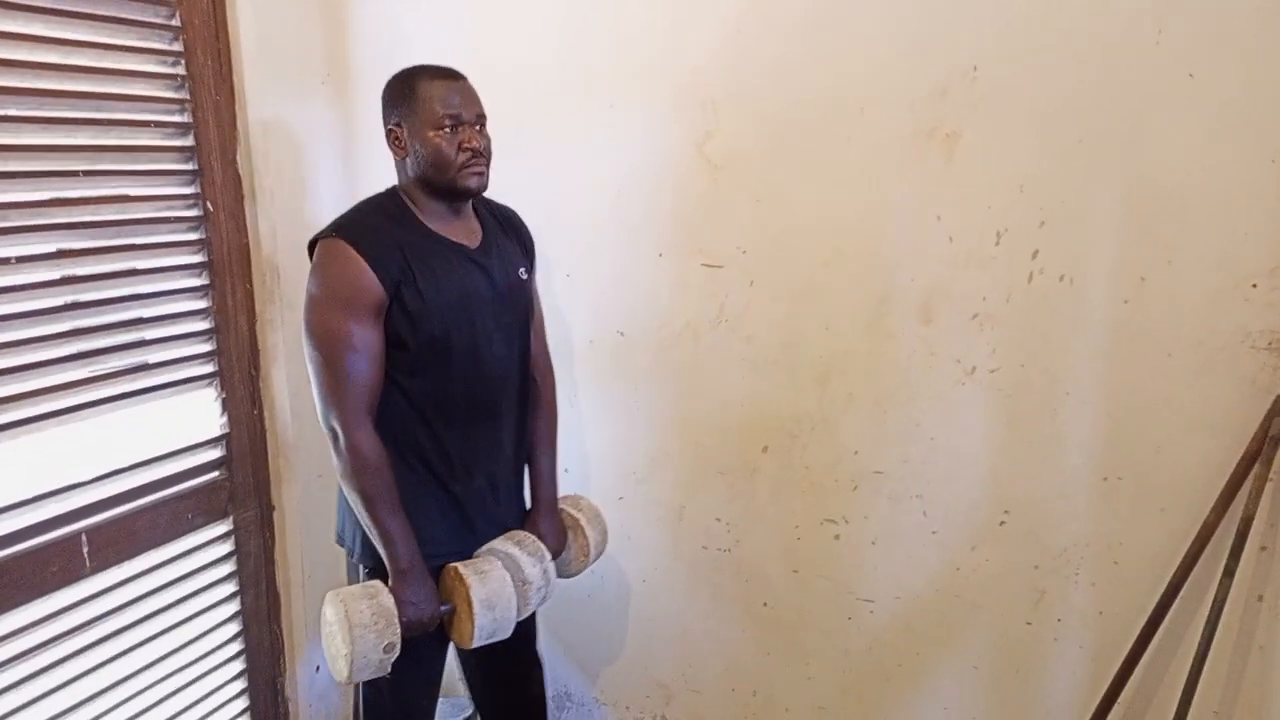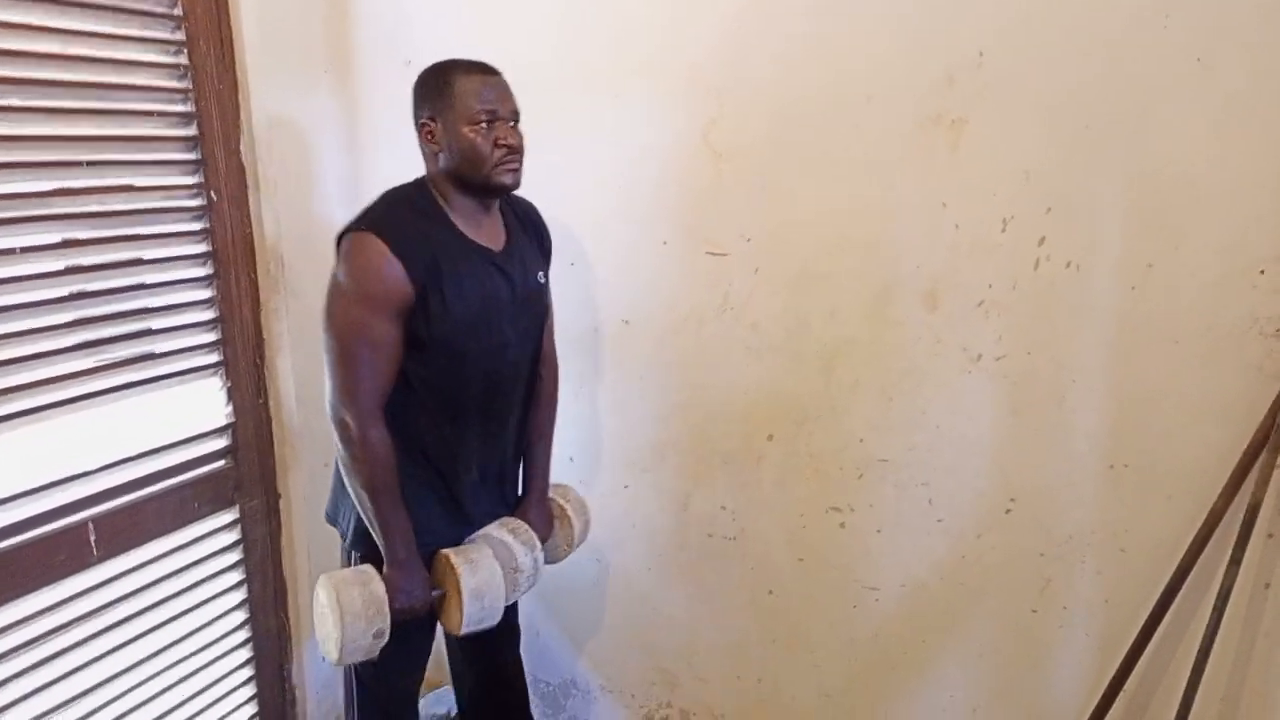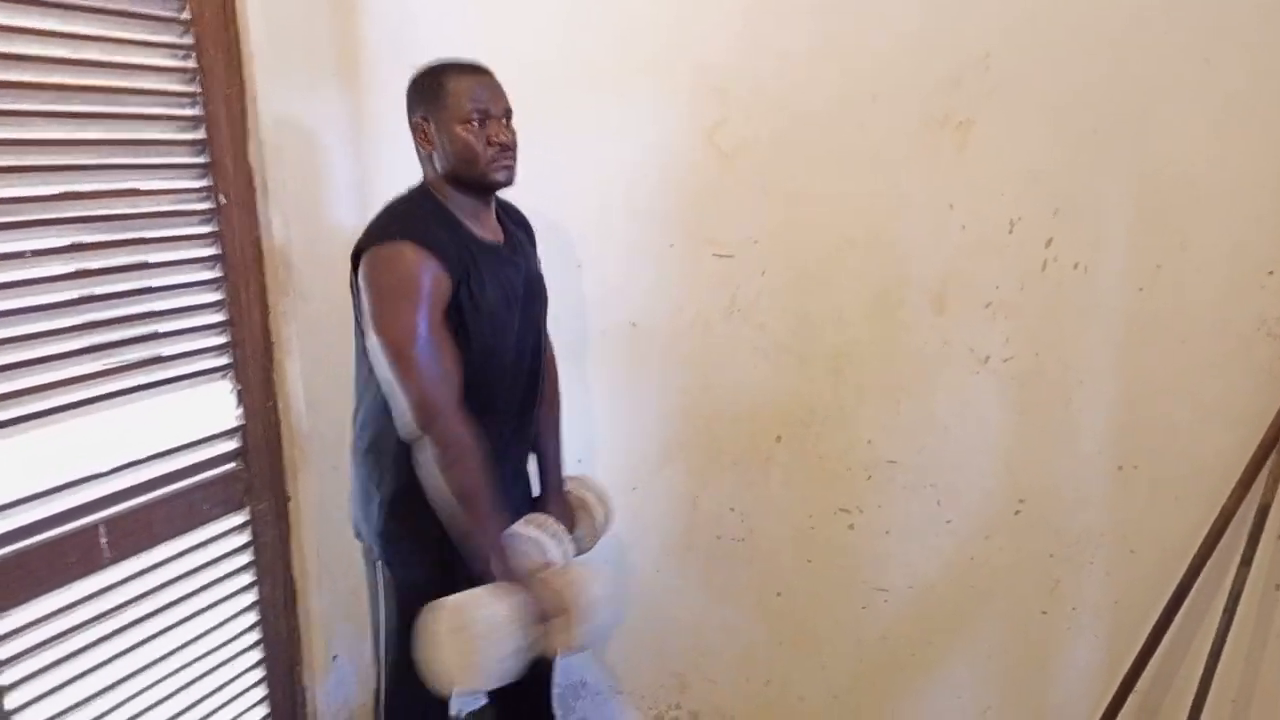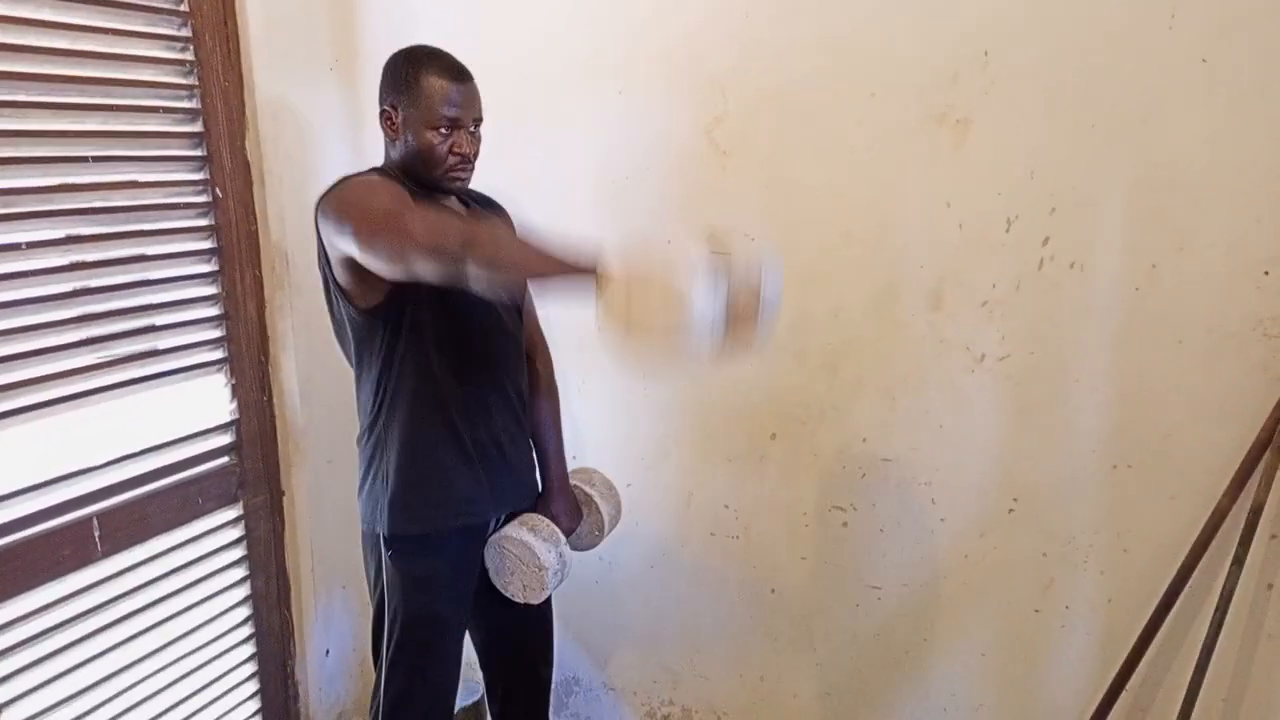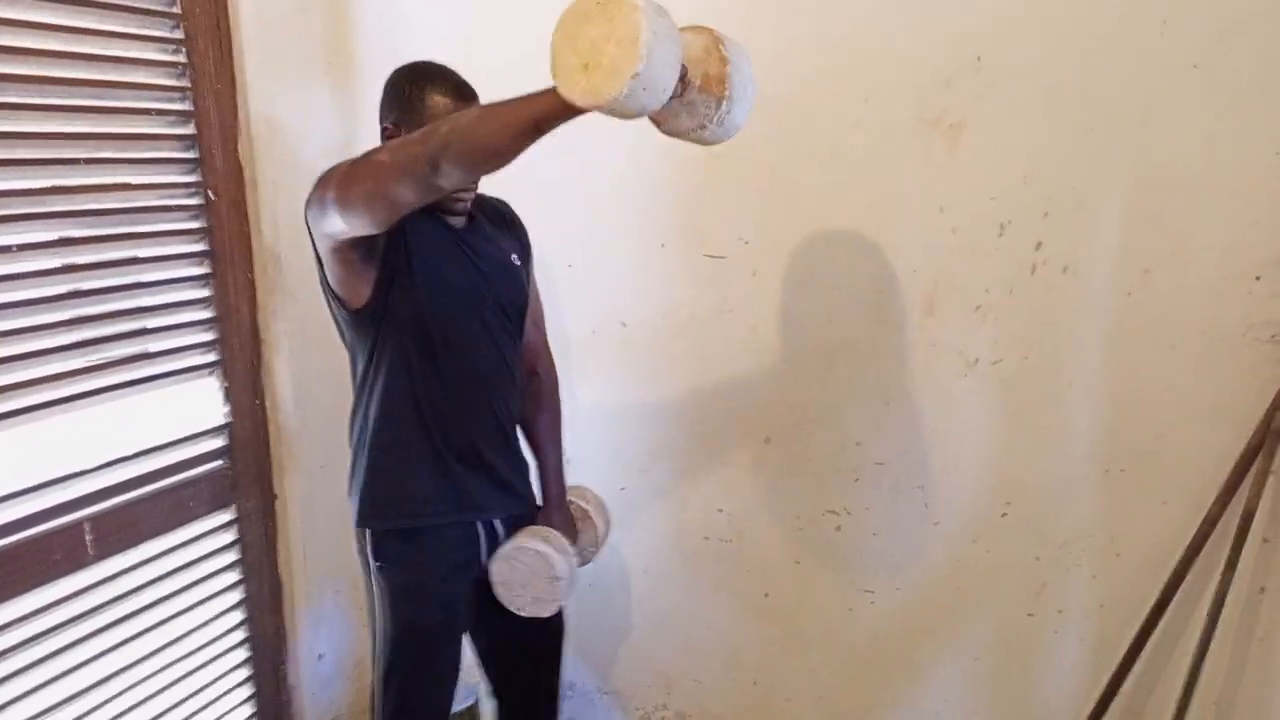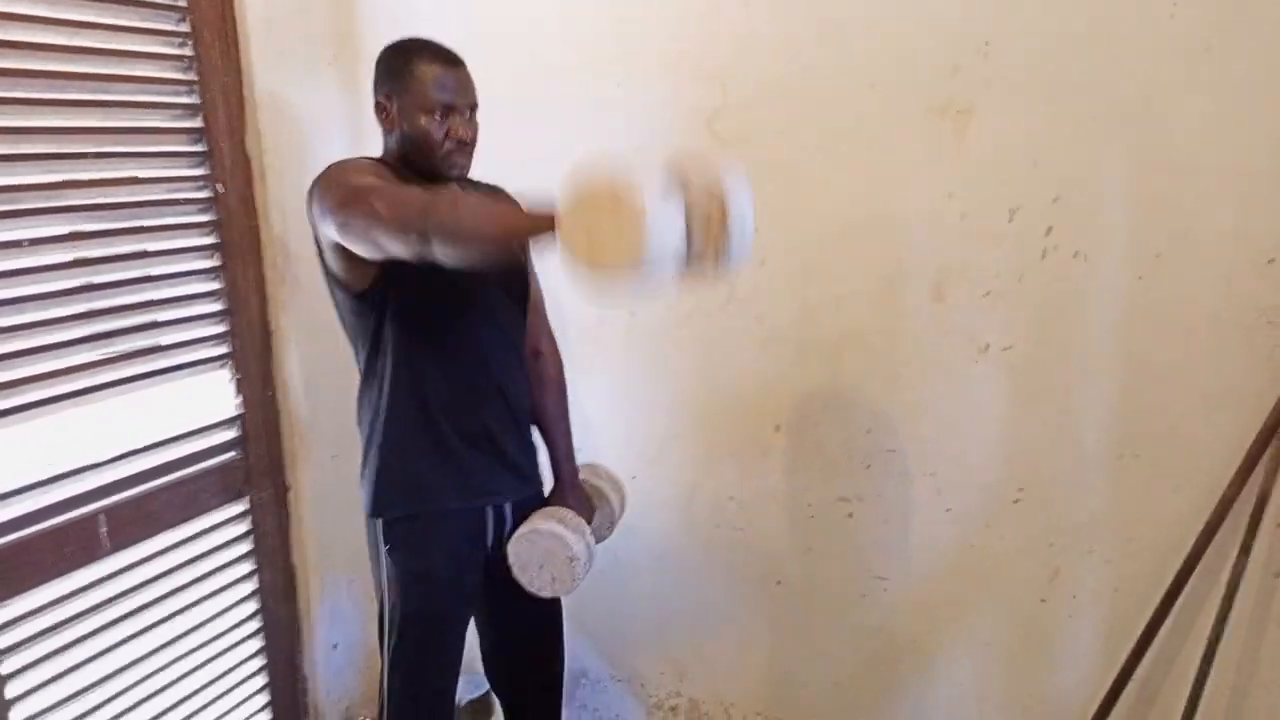
dt=0.3s
person 1, frame 1
left shoulder: (510, 232)
right shoulder: (356, 255)
right elbow: (350, 428)
left wrist: (544, 505)
right wrist: (405, 567)
left hip: (499, 519)
right hip: (405, 529)
person 1, frame 2
left shoulder: (528, 227)
right shoulder: (384, 248)
right elbow: (358, 419)
left wrist: (536, 494)
right wrist: (400, 557)
left hip: (489, 504)
right hip: (400, 513)
person 1, frame 3
left shoulder: (513, 226)
right shoulder: (402, 255)
right elbow: (437, 427)
left wrist: (550, 493)
right wrist: (505, 576)
left hip: (501, 499)
right hip: (416, 516)
person 1, frame 4
left shoulder: (488, 213)
right shoulder: (357, 206)
left elbow: (529, 347)
right elbow: (462, 253)
left wrist: (556, 481)
right wrist: (606, 273)
left hip: (508, 493)
right hip: (418, 506)
person 1, frame 5
left shoulder: (503, 225)
right shoulder: (346, 208)
left elbow: (535, 365)
right elbow: (440, 161)
left wrist: (555, 497)
right wrist: (579, 95)
left hip: (505, 501)
right hip: (413, 513)
person 1, frame 6
left shoulder: (495, 212)
right shoulder: (348, 194)
left elbow: (537, 348)
right elbow: (434, 227)
left wrist: (567, 478)
left hip: (513, 487)
right hip: (422, 498)
